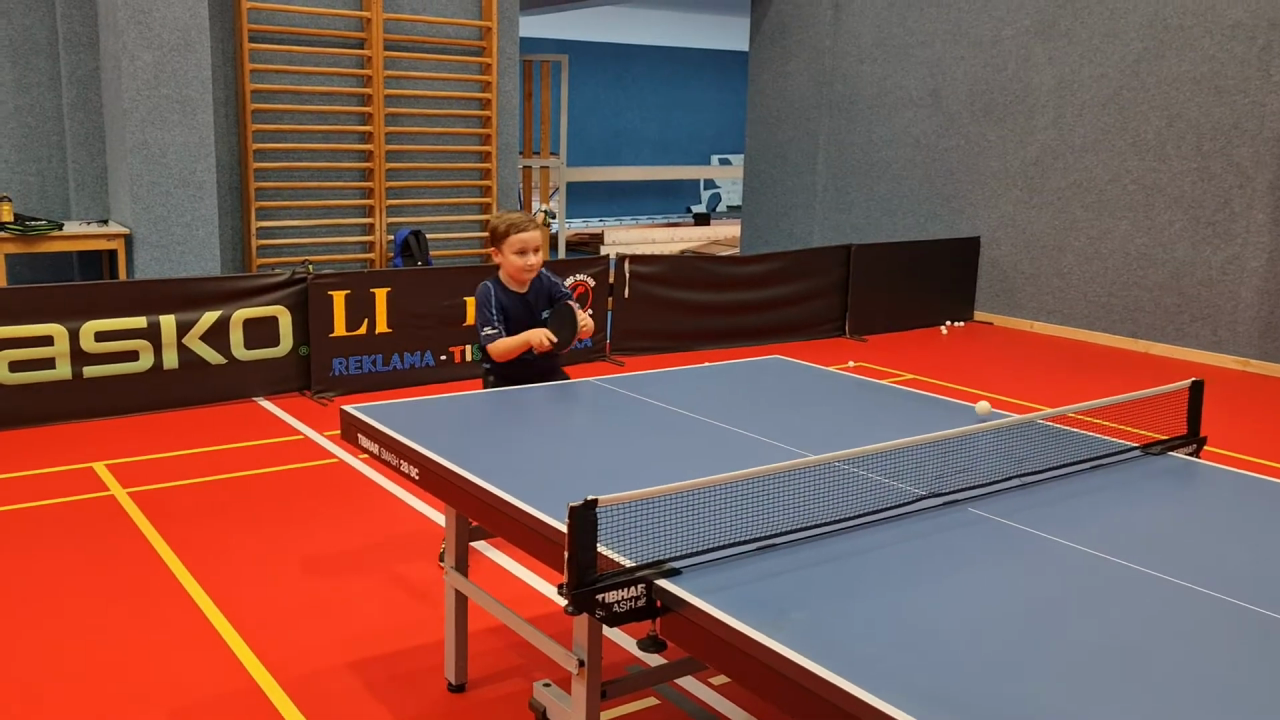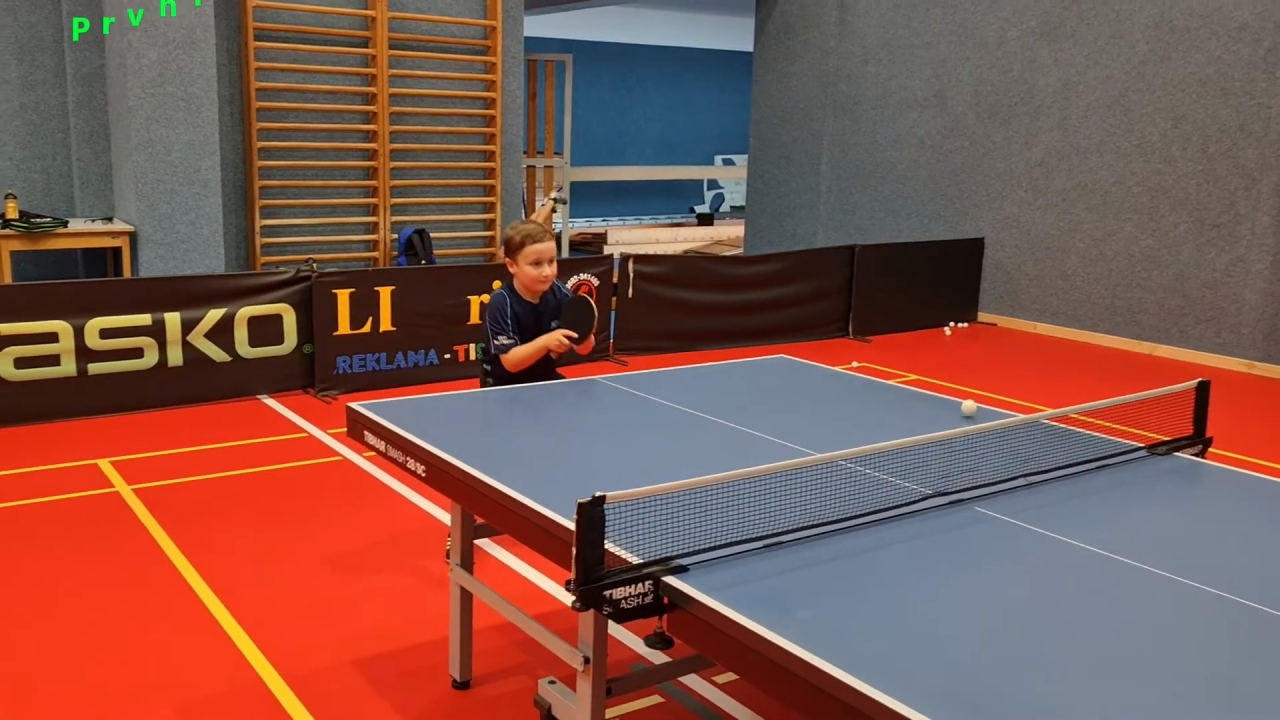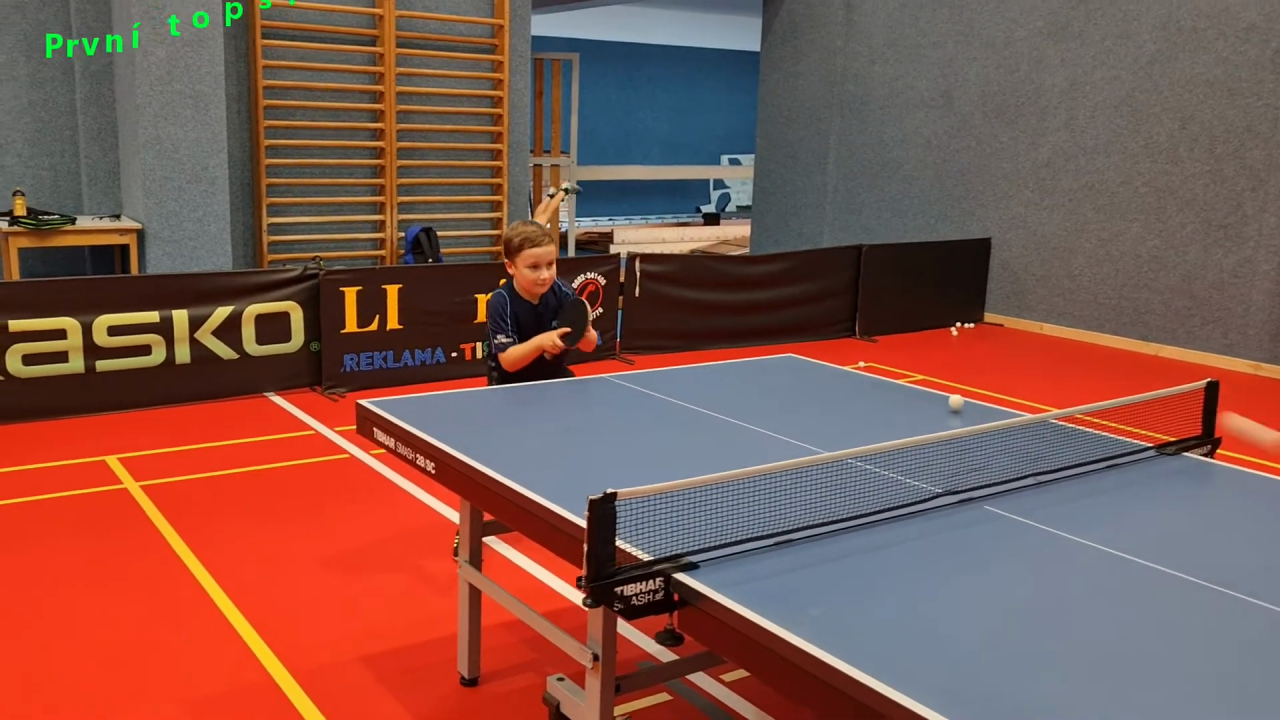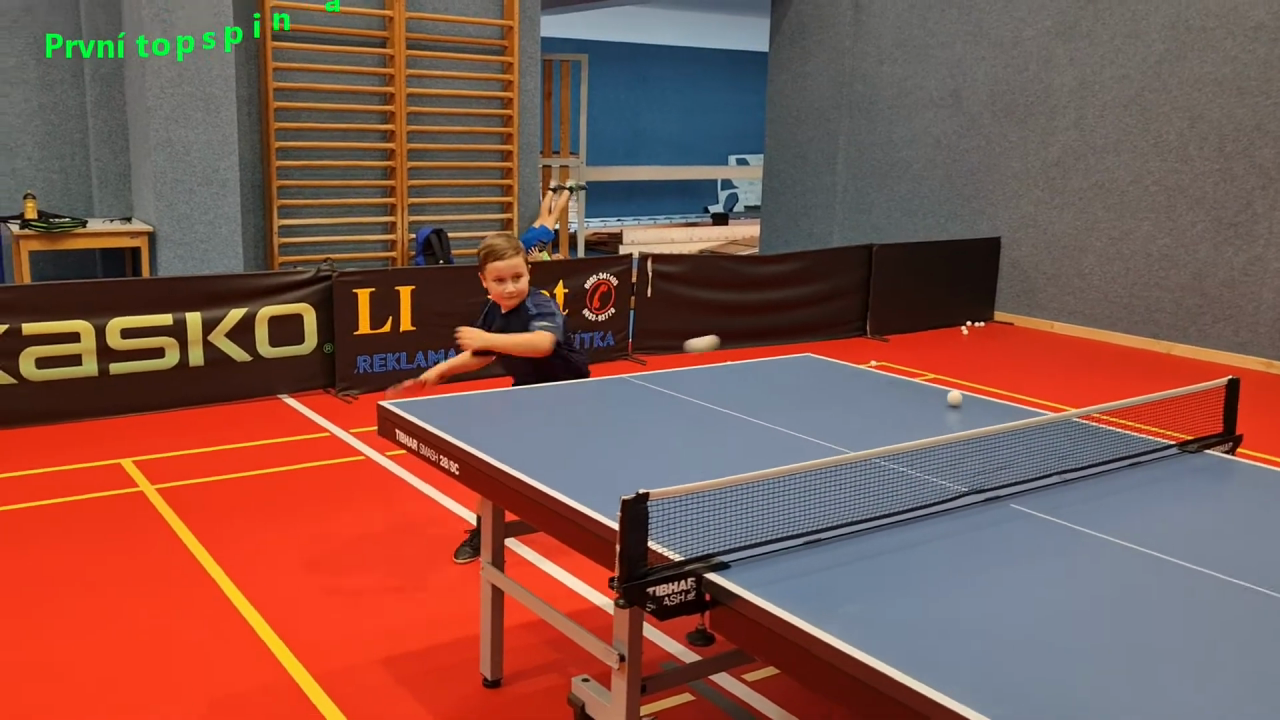
dt=0.3s
person 1, frame 1
left shoulder: (549, 283)
right shoulder: (488, 293)
right elbow: (497, 351)
left wrist: (583, 323)
right wrist: (529, 337)
left hip: (550, 380)
right hip: (505, 385)
person 1, frame 2
left shoulder: (560, 294)
right shoulder: (501, 302)
left elbow: (584, 348)
right elbow: (511, 361)
left wrist: (584, 335)
right wrist: (546, 342)
left hip: (545, 382)
right hip: (504, 387)
person 1, frame 3
left shoulder: (562, 294)
right shoulder: (501, 302)
left elbow: (589, 343)
right elbow: (509, 361)
left wrist: (587, 335)
right wrist: (540, 342)
left hip: (552, 381)
right hip: (510, 386)
person 1, frame 4
left shoulder: (539, 304)
right shoulder: (493, 312)
left elbow: (543, 344)
right elbow: (483, 356)
left wrist: (490, 339)
right wrist: (441, 370)
right ankle: (485, 529)
